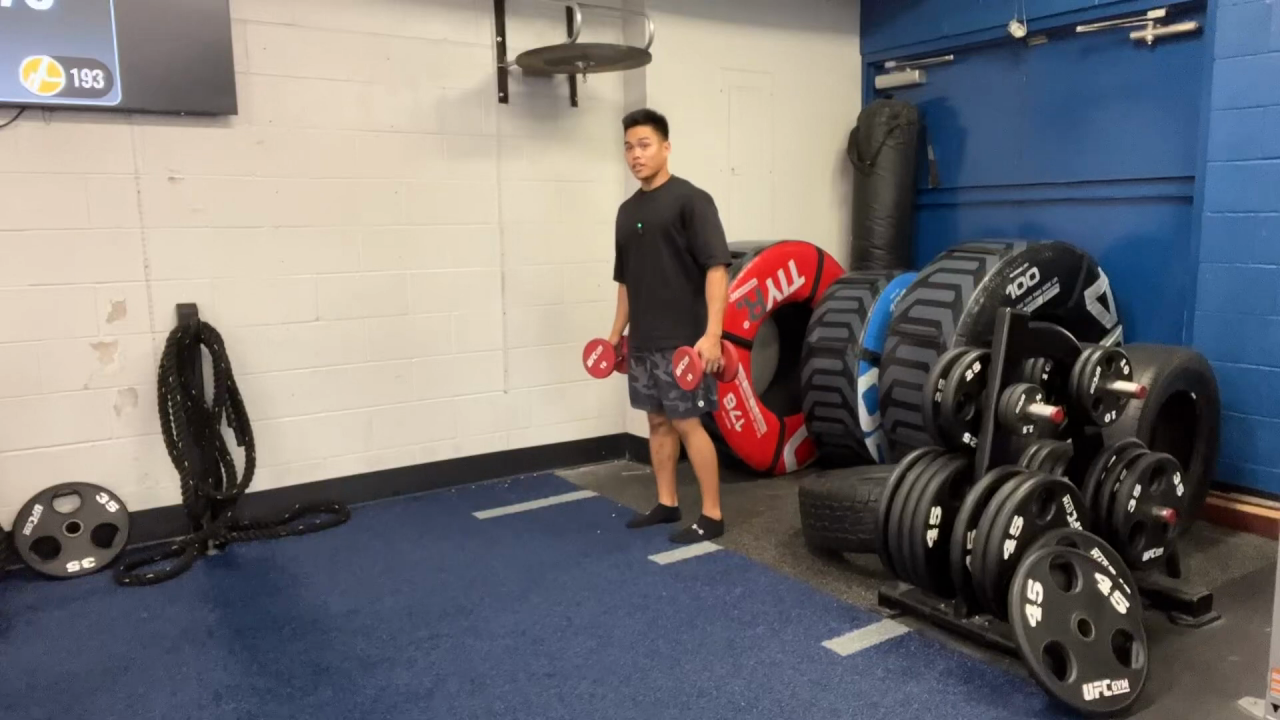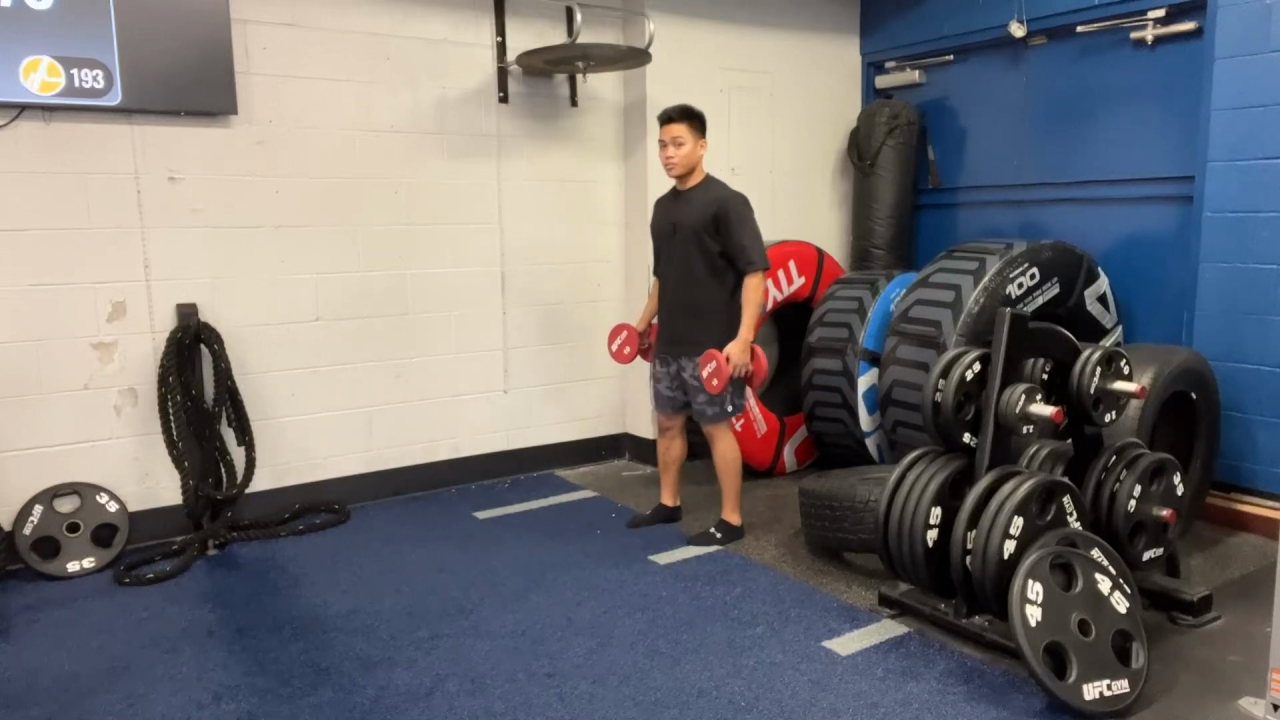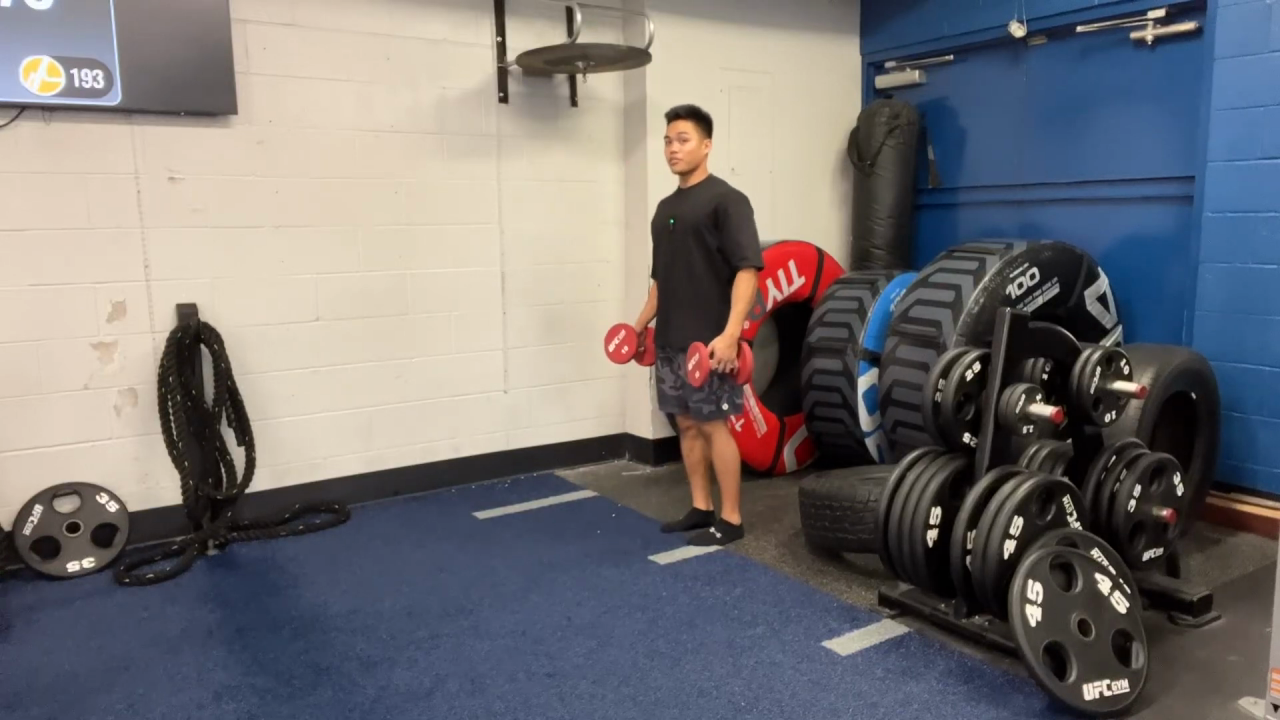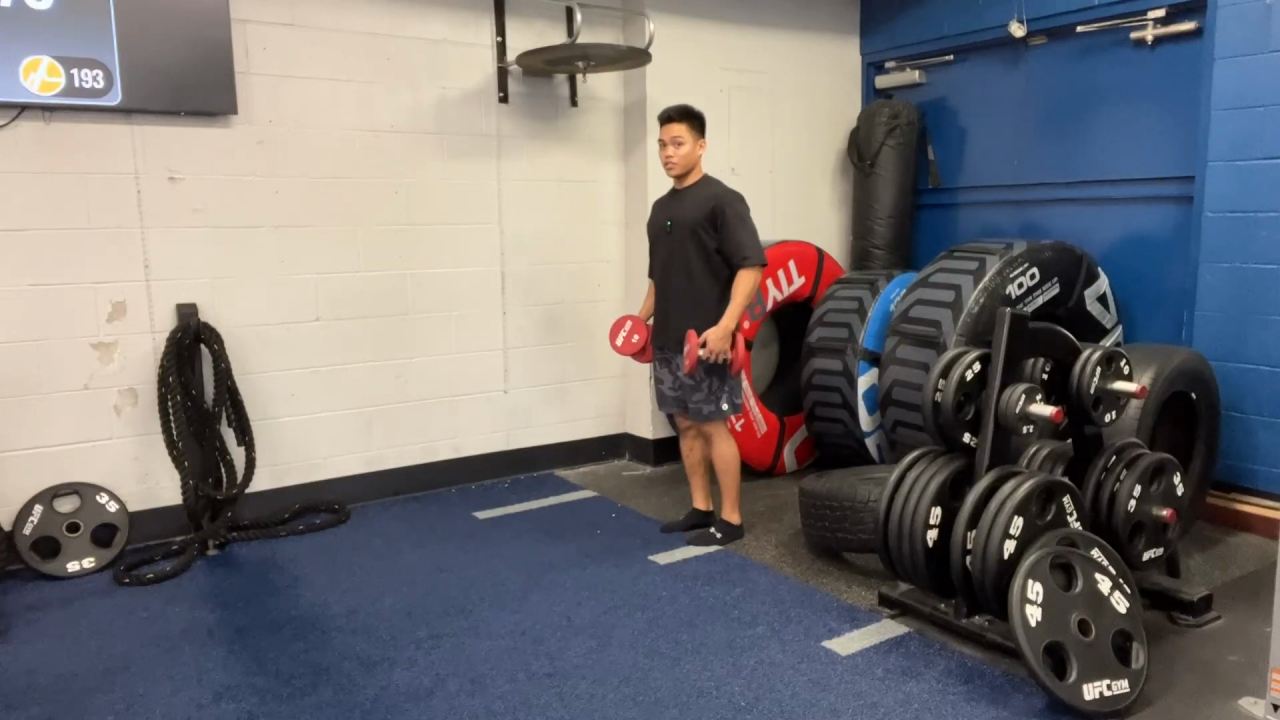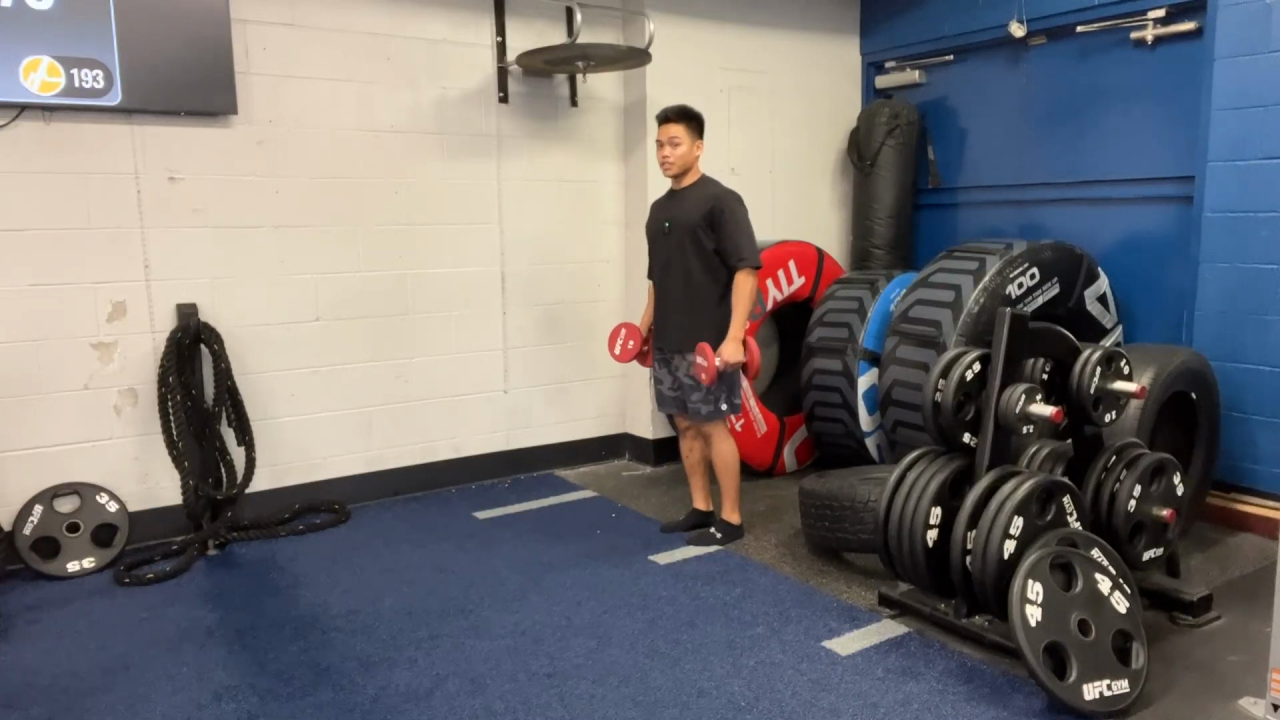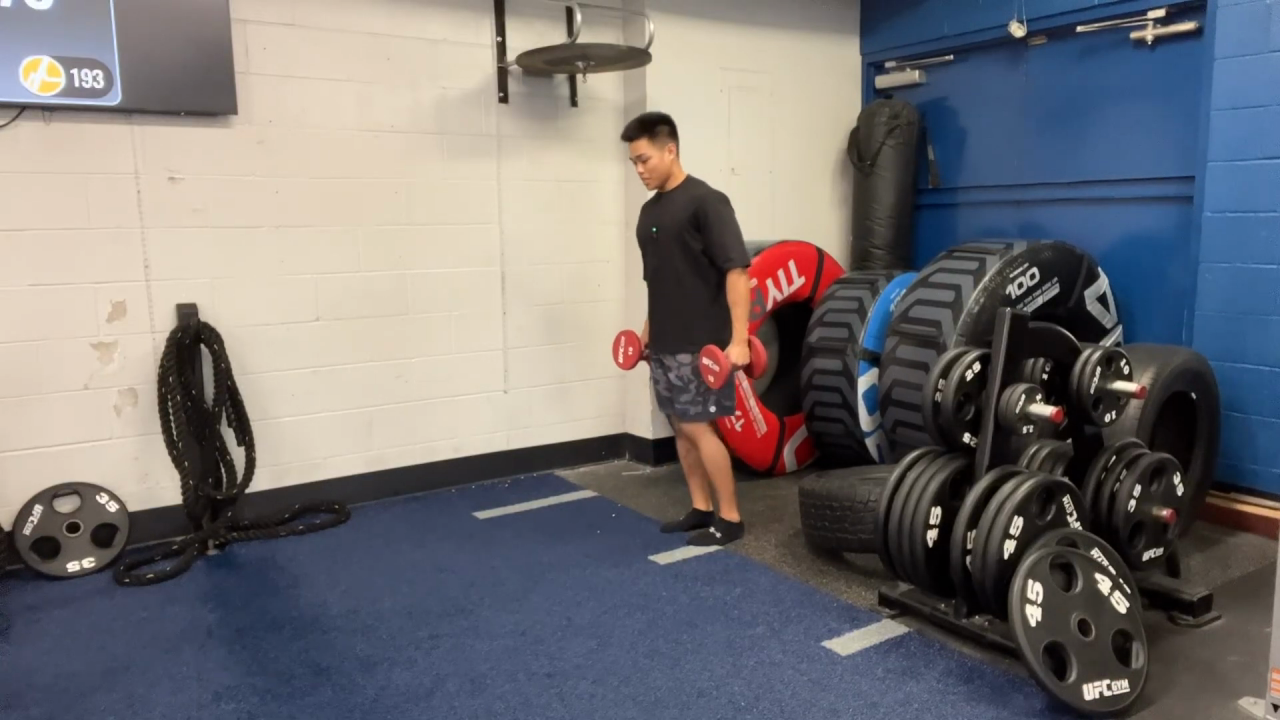
dt=0.7s
person 1, frame 1
left shoulder: (691, 200)
right shoulder: (628, 210)
left elbow: (717, 267)
left wrist: (712, 333)
right wrist: (616, 332)
left hip: (683, 339)
right hip: (644, 341)
left knee: (687, 423)
right knee: (658, 421)
left ankle: (711, 515)
right ankle: (666, 504)
person 1, frame 2
left shoulder: (726, 202)
right shoulder: (662, 206)
left elbow: (754, 272)
left wrist: (743, 338)
right wrist: (645, 320)
left hip: (711, 344)
right hip: (670, 342)
left knee: (716, 426)
right knee: (668, 422)
left ankle: (732, 520)
right ankle: (668, 503)
person 1, frame 3
left shoulder: (726, 200)
right shoulder: (665, 207)
left elbow: (748, 269)
left wrist: (731, 333)
right wrist: (641, 323)
left hip: (708, 341)
right hip: (670, 340)
left knee: (713, 425)
right knee: (687, 424)
left ankle: (731, 520)
right ankle: (701, 509)
person 1, frame 4
left shoulder: (722, 200)
right shoulder: (661, 207)
left elbow: (750, 266)
left wrist: (725, 325)
right wrist: (641, 319)
left hip: (706, 339)
right hip: (668, 340)
left knee: (713, 426)
right knee: (686, 424)
left ankle: (730, 519)
right ankle: (700, 509)
person 1, frame 5
left shoulder: (720, 201)
right shoulder: (660, 207)
left elbow: (746, 269)
left wrist: (735, 336)
right wrist: (645, 326)
left hip: (706, 343)
right hip: (668, 342)
left knee: (713, 427)
right knee: (685, 425)
left ankle: (731, 519)
right ankle: (701, 509)
person 1, frame 6
left shoulder: (706, 201)
right shoulder: (650, 210)
left elbow: (737, 270)
left wrist: (739, 339)
right wrist: (647, 330)
left hip: (700, 343)
right hip: (665, 342)
left knee: (698, 428)
right knee: (681, 427)
left ankle: (730, 517)
right ankle: (701, 510)
